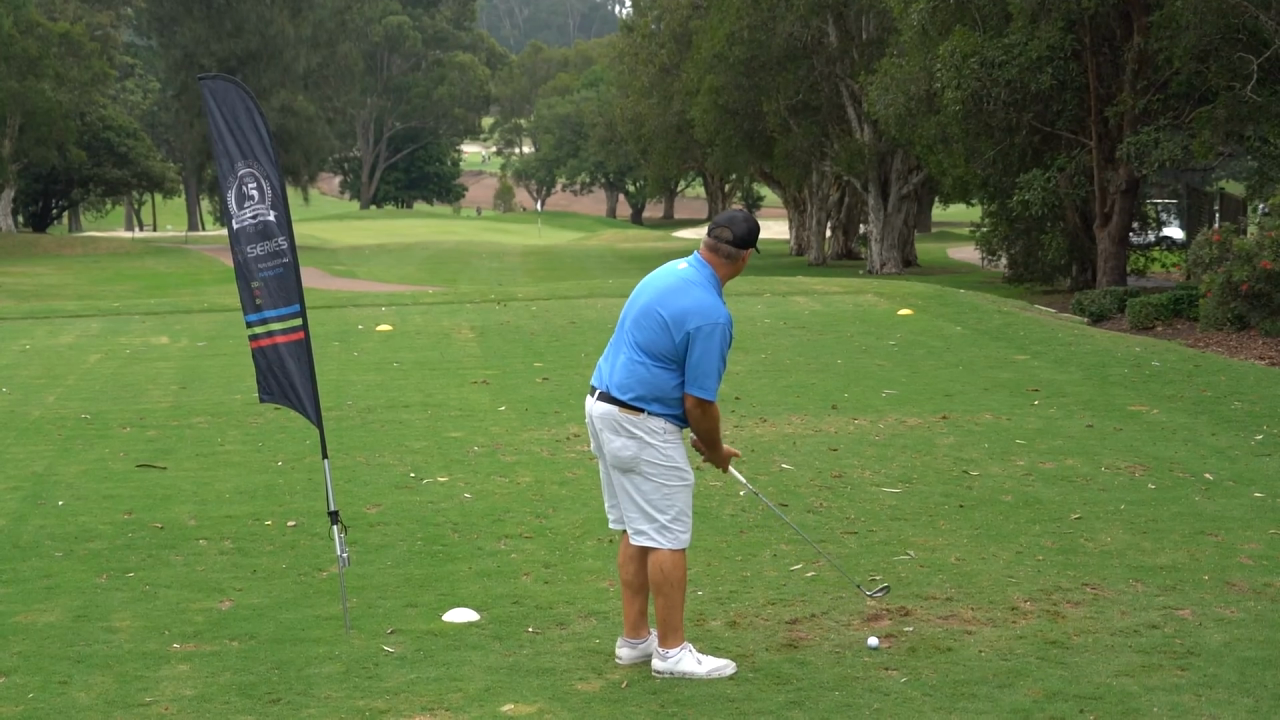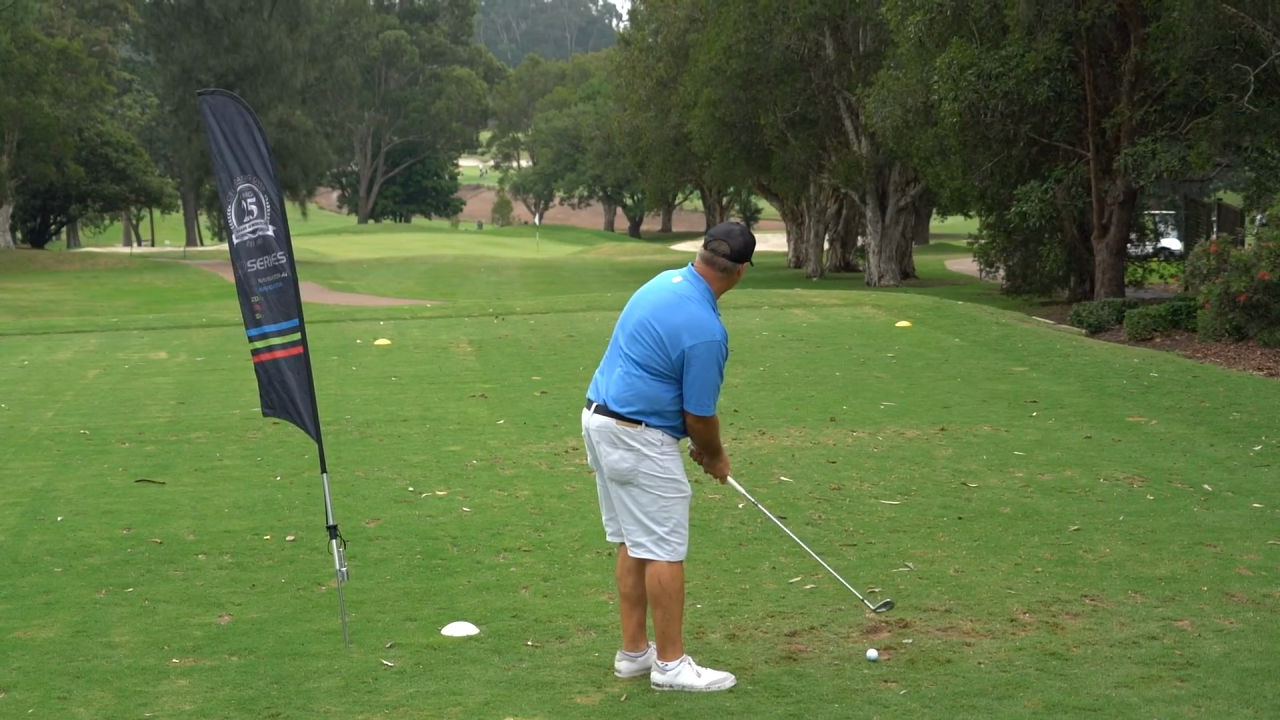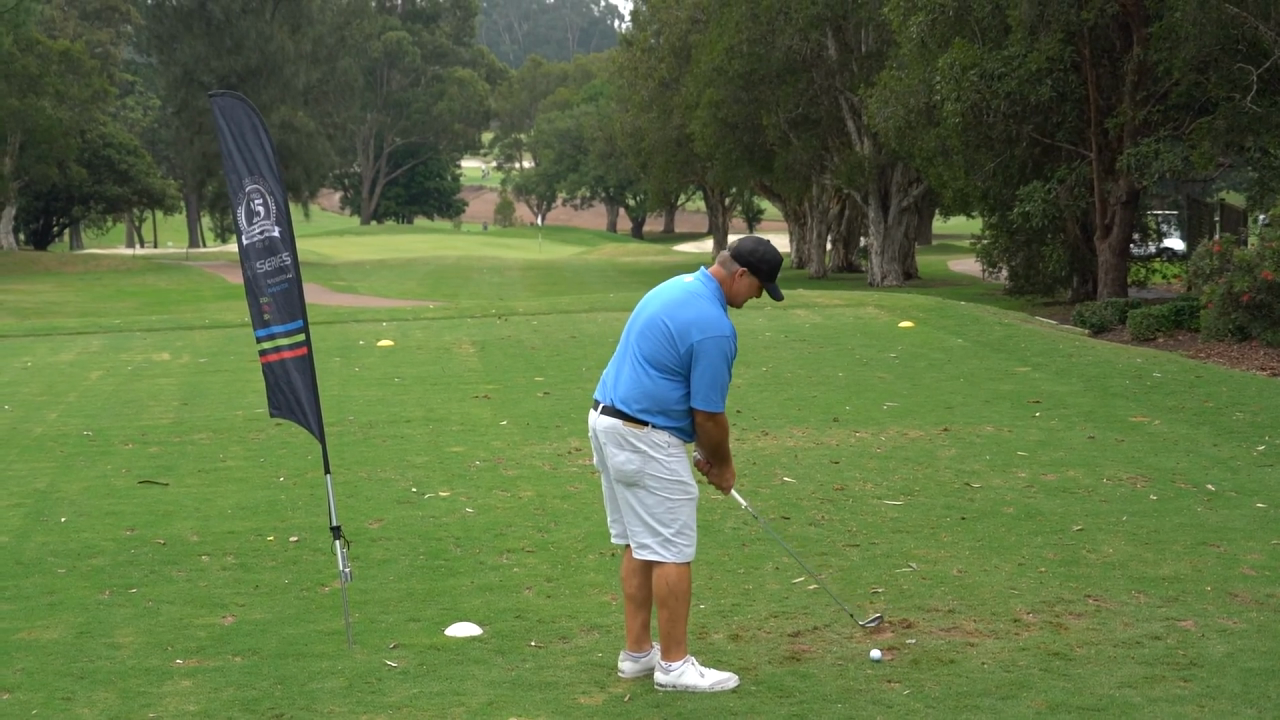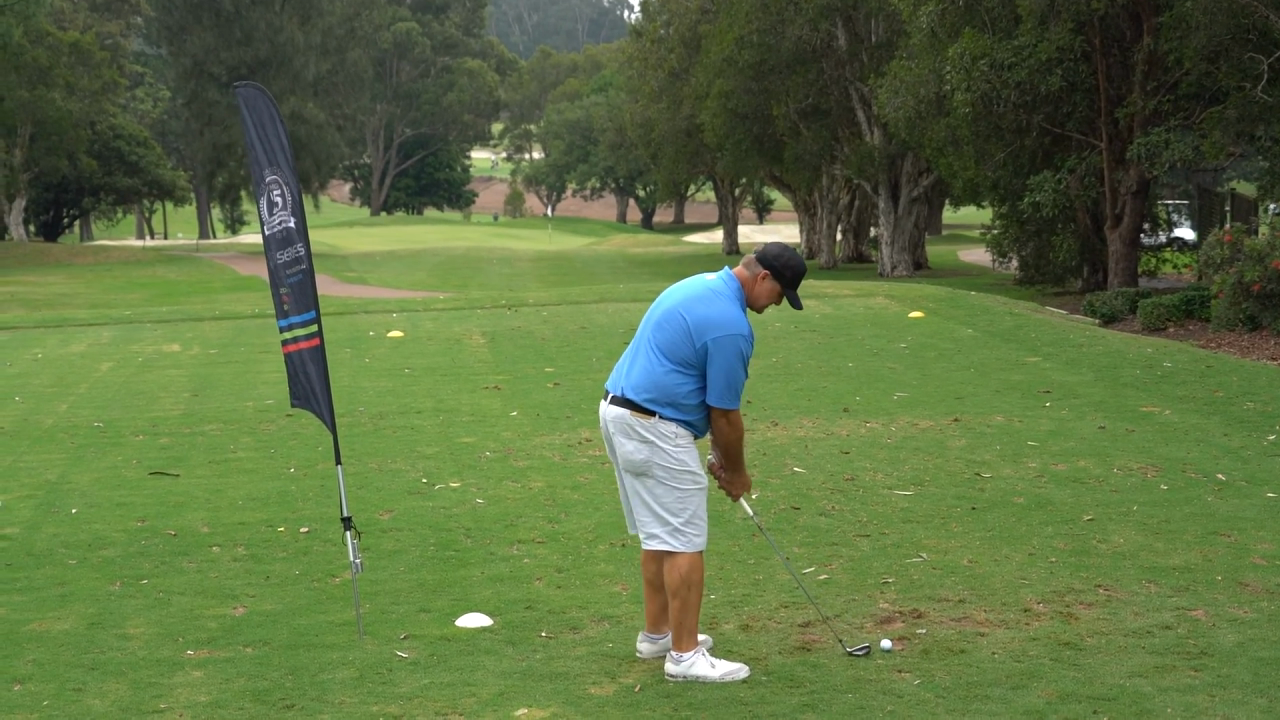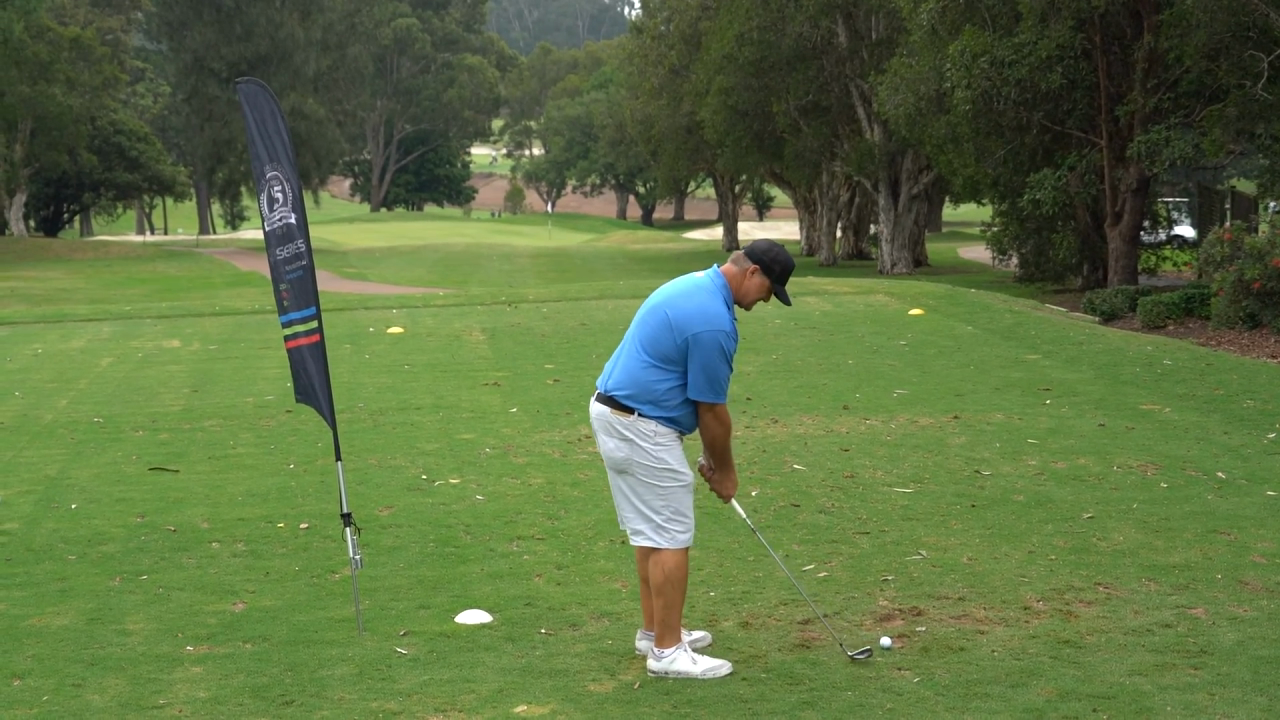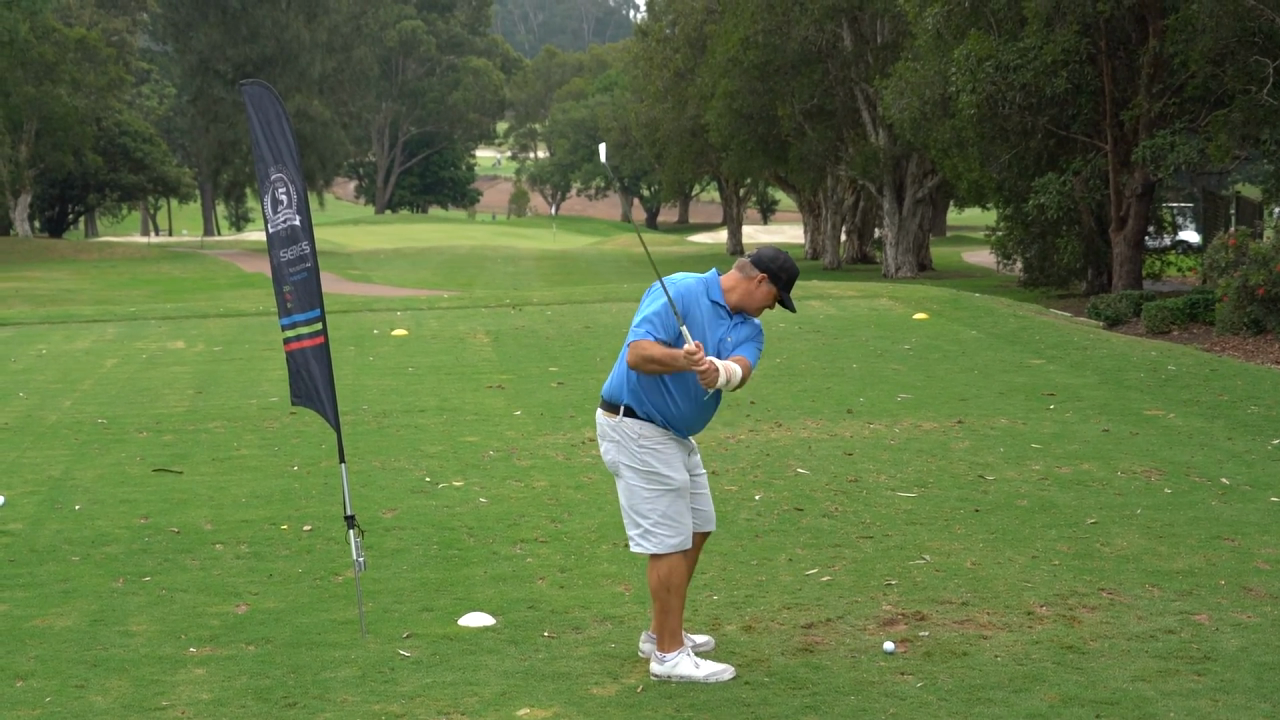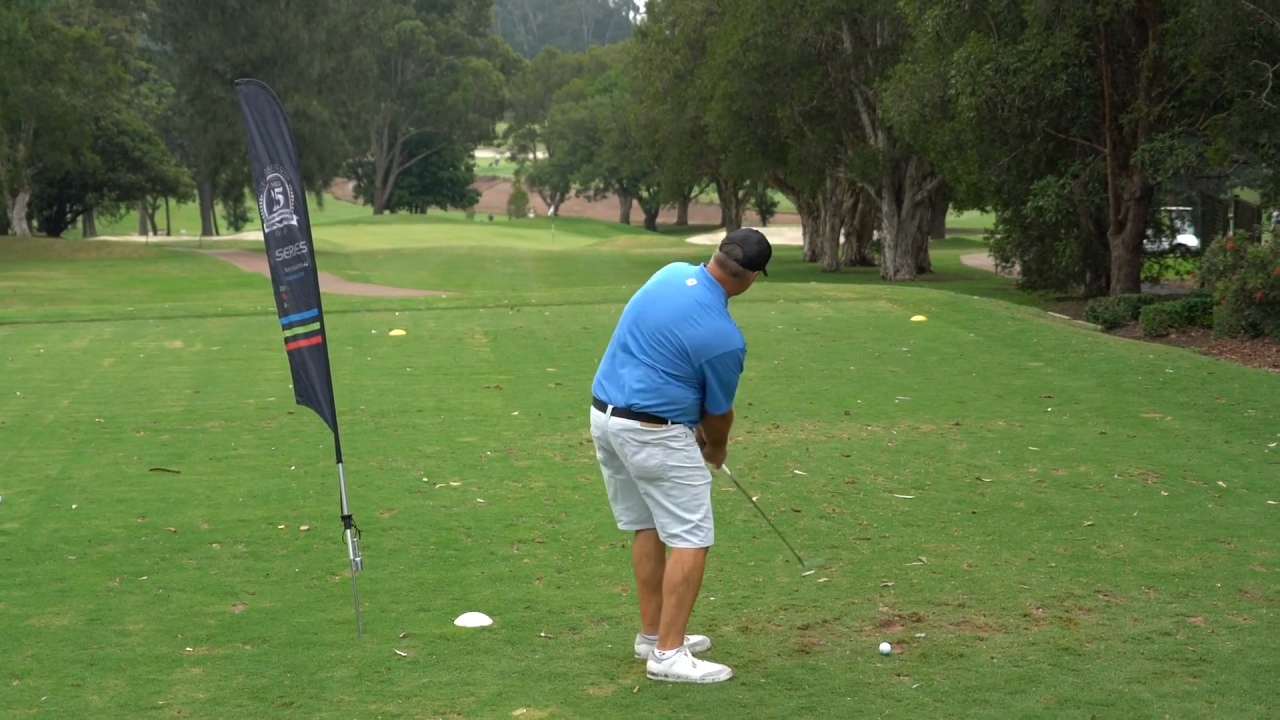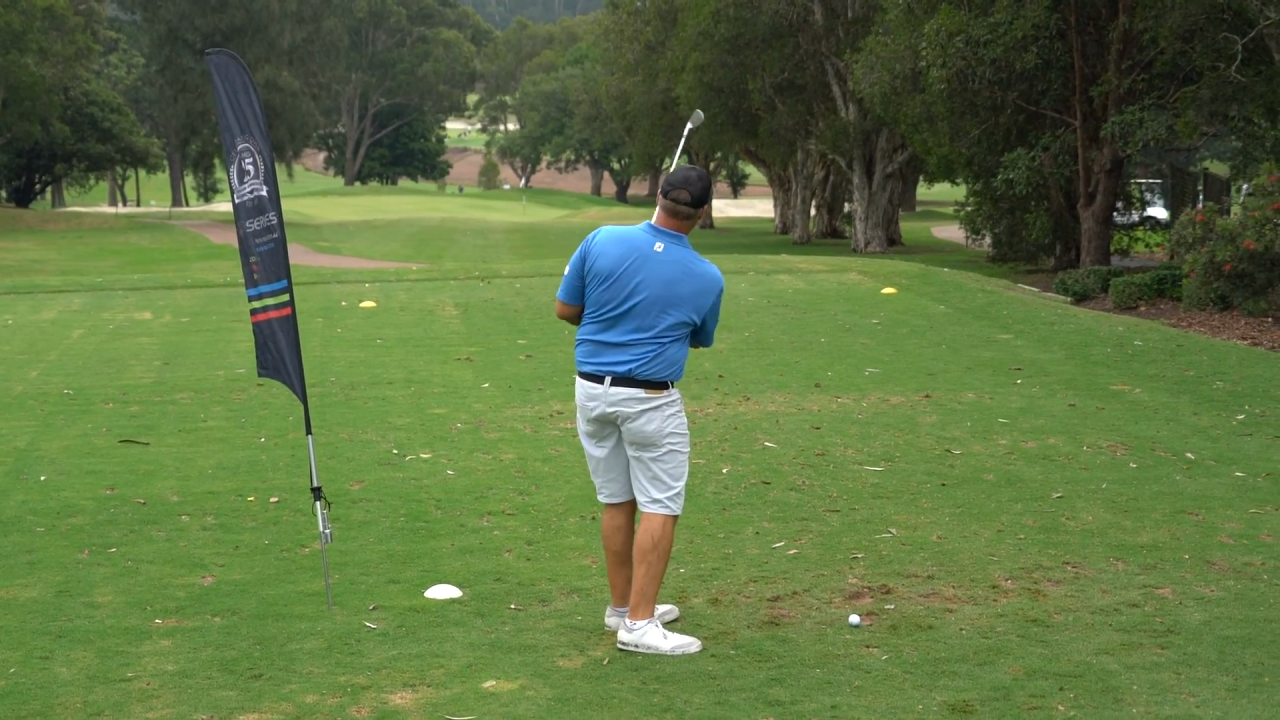
dt=0.5s
person 1, frame 1
left shoulder: (671, 272)
right shoulder: (709, 313)
right elbow: (699, 403)
left wrist: (704, 438)
right wrist: (716, 450)
left hip: (606, 407)
right hip: (641, 423)
left knee: (635, 531)
right knee: (666, 537)
left ankle: (635, 638)
right ankle: (671, 651)
person 1, frame 2
left shoulder: (666, 282)
right shoulder: (704, 329)
right elbow: (699, 416)
left wrist: (703, 445)
right wrist: (715, 456)
left hip: (603, 419)
right hip: (639, 436)
left knee: (633, 543)
right knee: (663, 549)
left ankle: (634, 650)
right ankle: (670, 663)
person 1, frame 3
left shoulder: (679, 287)
right shoulder: (713, 326)
right elbow: (708, 415)
left wrist: (704, 451)
right wrist: (722, 465)
left hip: (610, 422)
right hip: (644, 437)
left knee: (640, 545)
right knee: (671, 551)
left ankle: (638, 650)
right ankle: (674, 663)
person 1, frame 4
left shoulder: (702, 287)
right shoulder: (730, 325)
right elbow: (725, 414)
left wrist: (719, 454)
right wrist: (736, 472)
left hip: (621, 412)
right hip: (653, 427)
left knee: (659, 534)
right knee: (683, 541)
left ankle: (657, 632)
right ankle: (685, 654)
person 1, frame 5
left shoulder: (700, 289)
right shoulder: (710, 319)
left elbow: (714, 393)
right elbow: (710, 408)
left wrist: (718, 457)
right wrist: (725, 469)
left hip: (624, 417)
right hip: (640, 426)
left knee: (653, 532)
right knee: (671, 537)
left ankle: (655, 631)
right ankle: (667, 651)
person 1, frame 6
left shoulder: (749, 329)
right shoulder: (679, 289)
left elbow: (739, 370)
right elbow: (635, 354)
left wrist: (719, 371)
right wrist: (682, 360)
left hip: (673, 434)
right hip: (636, 429)
left knee: (694, 531)
right knee: (669, 542)
left ankle: (661, 633)
right ankle: (669, 654)
person 1, frame 7
left shoulder: (672, 275)
right shoulder: (725, 338)
right elbow: (717, 414)
right wrist: (715, 451)
left hip: (606, 416)
right hip: (654, 433)
left knee: (647, 529)
right knee: (689, 540)
left ankle: (653, 634)
right ankle: (668, 653)
person 1, frame 8
left shoulder: (602, 240)
right shoulder: (707, 278)
left elbow: (566, 309)
left hip: (592, 389)
right hip: (650, 400)
left knee: (616, 501)
right knee: (659, 508)
left ankle: (623, 606)
right ankle: (639, 623)
